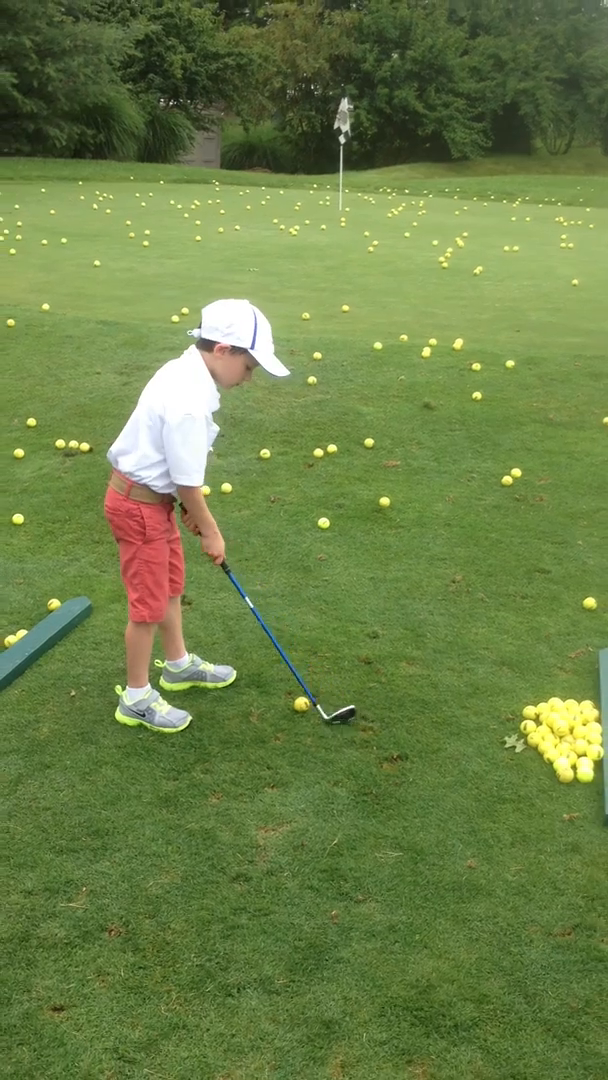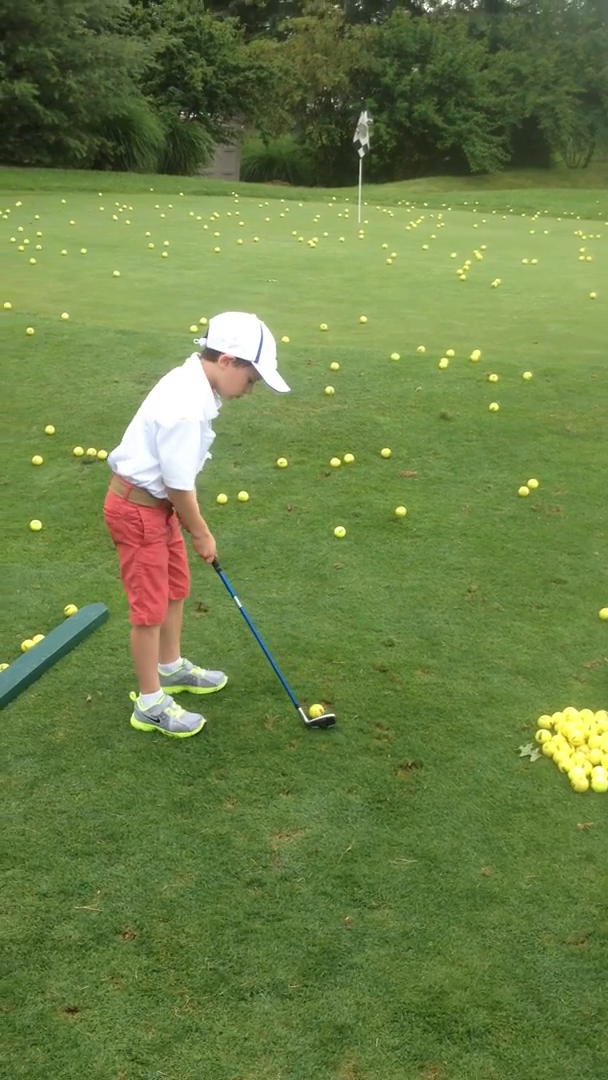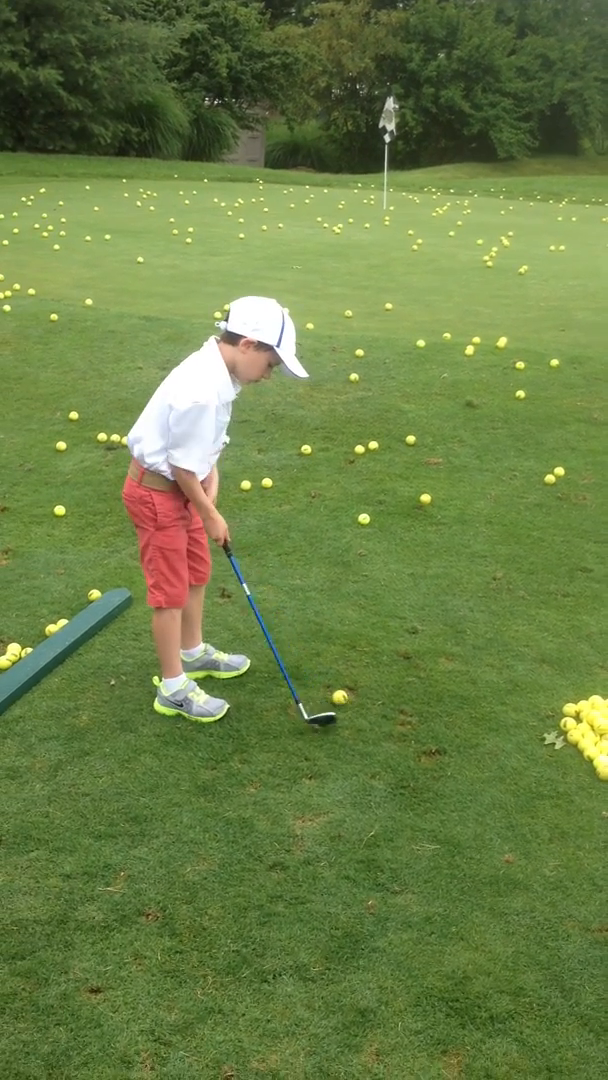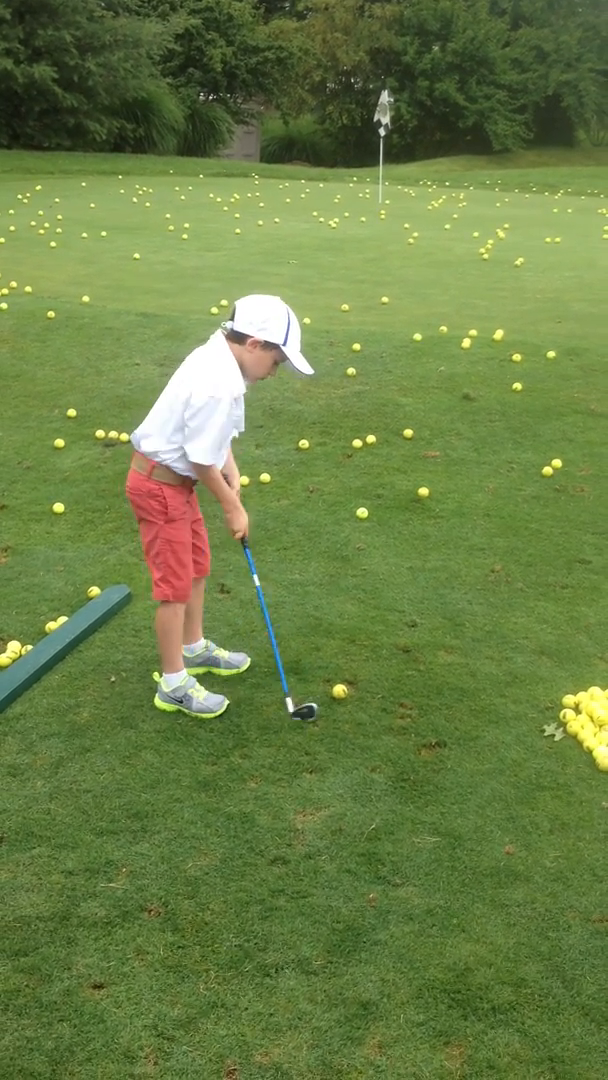
dt=0.5s
person 1, frame 1
left shoulder: (184, 371)
right shoulder: (187, 402)
right elbow: (186, 481)
left wrist: (193, 508)
right wrist: (210, 532)
left hip: (153, 494)
right hip: (138, 503)
left knee: (170, 585)
right knee: (148, 601)
left ankle: (179, 664)
right ankle: (135, 698)
person 1, frame 2
left shoulder: (190, 380)
right shoulder: (185, 408)
right elbow: (178, 486)
left wrist: (192, 514)
right wrist: (201, 534)
left hip: (156, 500)
right hip: (136, 508)
left knee: (175, 589)
right knee: (150, 605)
left ankle: (171, 668)
right ankle: (150, 703)
person 1, frame 3
left shoulder: (219, 371)
right shoulder: (201, 391)
right elbow: (181, 466)
left wrist: (212, 479)
right wrist: (210, 515)
left hip: (178, 485)
right hip: (155, 490)
left knee: (197, 573)
right knee: (169, 589)
left ankle: (194, 653)
right ankle: (173, 687)
person 1, frame 4
left shoulder: (229, 368)
right shoulder: (215, 383)
left elbow: (217, 436)
right elbow: (201, 460)
left wrist: (232, 472)
right wrist: (233, 508)
left hip: (176, 479)
right hip: (159, 484)
left knee: (197, 565)
right knee: (174, 583)
left ankle: (195, 648)
right ankle: (173, 683)
